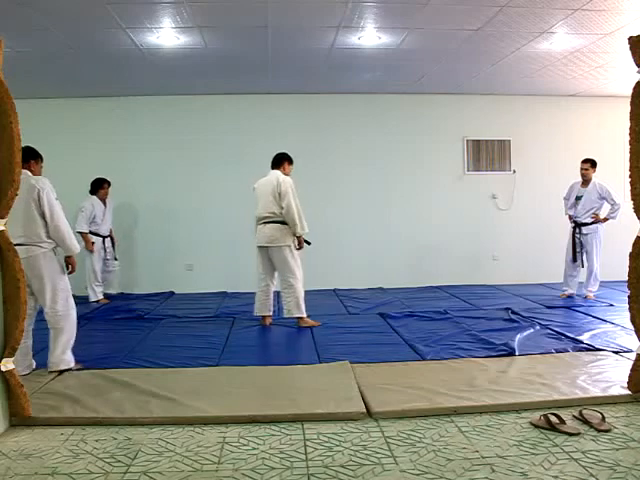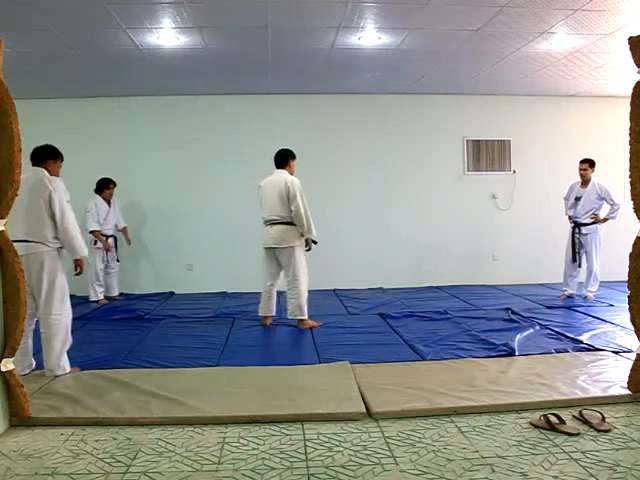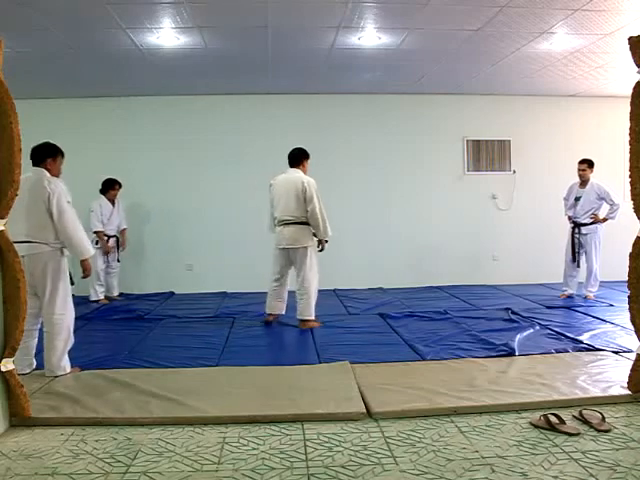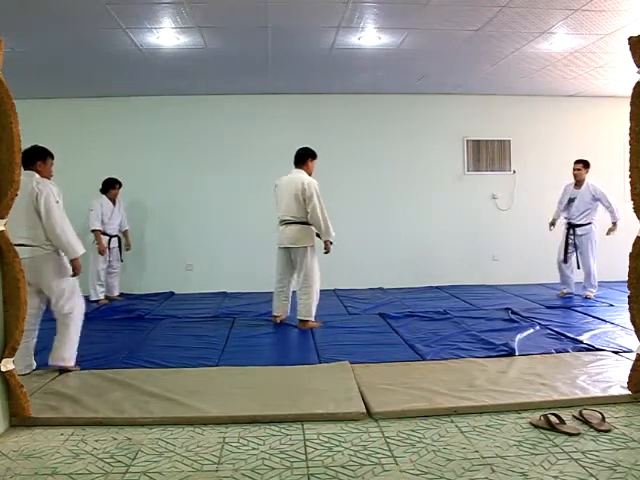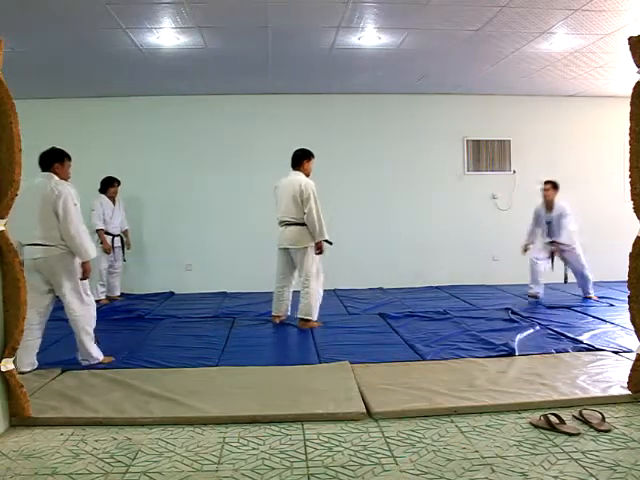
dt=0.4s
person 1, frame 1
right shoulder: (39, 184)
left elbow: (4, 223)
right elbow: (56, 220)
right wrist: (70, 251)
right hip: (38, 255)
right knee: (61, 308)
left ankle: (20, 364)
right ankle: (60, 360)
person 1, frame 2
right shoulder: (52, 185)
left elbow: (7, 220)
right elbow: (66, 223)
left wrist: (14, 247)
right wrist: (78, 255)
left hip: (15, 254)
right hip: (43, 253)
right knee: (54, 312)
left ankle: (21, 364)
right ankle: (57, 366)
person 1, frame 3
left shoulder: (18, 185)
right shoulder: (53, 186)
left elbow: (10, 222)
right elbow: (68, 224)
left wrist: (17, 248)
right wrist: (83, 256)
left hip: (19, 254)
right hip: (46, 254)
left knee: (27, 312)
right knee: (57, 312)
left ankle: (21, 364)
right ankle: (57, 366)
person 1, frame 4
right shoulder: (44, 187)
left elbow: (8, 226)
right elbow: (58, 225)
right wrist: (74, 255)
left hip: (18, 257)
right hip: (44, 255)
left knee: (26, 313)
right knee: (71, 305)
left ankle: (21, 364)
right ankle: (63, 358)
person 1, frame 5
left shoulder: (28, 190)
right shoulder: (63, 190)
left elbow: (19, 227)
right elbow: (73, 228)
left wrist: (23, 256)
right wrist: (86, 258)
left hip: (32, 256)
right hip: (59, 255)
left knee: (33, 311)
right knee: (81, 306)
left ankle: (24, 362)
right ankle: (90, 355)
person 2, frame 1
left shoulder: (259, 184)
right shoulder: (283, 180)
right elbow: (291, 209)
right wrist: (299, 233)
left hip: (262, 233)
right hip: (279, 233)
left knee: (265, 278)
right knee: (291, 276)
left ankle: (265, 316)
right ankle: (301, 317)
person 2, frame 2
left shoulder: (264, 183)
right shoulder: (292, 181)
right elbow: (300, 211)
right wrist: (308, 235)
left hip: (270, 234)
right hip: (288, 234)
left knee: (270, 277)
right knee: (297, 278)
left ankle: (267, 315)
right ankle: (302, 318)
person 2, frame 3
left shoulder: (275, 181)
right shoulder: (307, 182)
left elbow: (273, 210)
right elbow: (315, 212)
right wrist: (322, 235)
left hip: (282, 233)
right hip: (301, 234)
left knee: (279, 276)
right knee: (306, 278)
left ankle: (271, 313)
right ankle: (305, 319)
person 2, frame 4
left shoulder: (281, 182)
right shoulder: (309, 182)
right elbow: (316, 213)
right wrist: (326, 238)
left hip: (284, 233)
right hip: (302, 234)
left knee: (283, 277)
right knee: (307, 278)
left ankle: (279, 313)
right ankle: (304, 319)
person 2, frame 5
left shoulder: (281, 184)
right shoulder: (306, 183)
right elbow: (313, 214)
right wrist: (320, 238)
left hip: (285, 234)
right hip: (302, 234)
left knee: (284, 276)
right knee: (311, 277)
left ankle: (278, 313)
right ankle: (305, 317)
person 3, frame 1
left shoulder: (600, 188)
right shoulder: (574, 186)
left elbow: (616, 204)
right elbow: (566, 199)
left wrist: (605, 219)
right wrist: (569, 213)
left hip: (592, 230)
right hip: (576, 229)
left knee: (592, 262)
right knee: (571, 260)
left ankle: (590, 291)
right ankle: (569, 290)
person 3, frame 2
left shoulder: (599, 188)
right shoulder: (574, 187)
left elbow: (616, 204)
right elbow: (567, 200)
left wrist: (605, 219)
right wrist: (569, 214)
left hip: (591, 230)
right hip: (576, 229)
left knee: (592, 262)
right knee: (571, 260)
left ankle: (590, 291)
right ankle: (569, 290)
person 3, frame 3
left shoulder: (598, 188)
right shoulder: (573, 187)
left elbow: (615, 204)
right elbow: (566, 200)
left wrist: (604, 219)
right wrist: (568, 214)
left hip: (591, 230)
right hip: (575, 229)
left knee: (592, 262)
right knee: (570, 260)
left ankle: (590, 291)
right ankle: (569, 290)
person 3, frame 4
left shoulder: (593, 189)
right shoulder: (568, 188)
left elbow: (609, 205)
right elbow: (561, 205)
left wrist: (614, 224)
right wrist: (554, 219)
left hip: (585, 230)
right hip: (570, 230)
left knee: (588, 263)
right knee: (563, 260)
left ankle: (589, 291)
right ankle: (568, 288)
person 3, frame 5
left shoulder: (563, 209)
right shoulder: (539, 210)
left elbow: (567, 229)
right elbow: (534, 227)
left wrist: (560, 246)
right wrist: (529, 243)
left hip: (567, 243)
right hip: (549, 243)
left knee: (581, 269)
right knee: (535, 259)
left ankle: (588, 292)
right ankle: (536, 291)
person 4, frame 1
left shoulder: (108, 203)
right shoulder: (89, 204)
right elbow: (82, 225)
left wrist: (112, 237)
right wrist: (88, 243)
left hip: (107, 240)
right hip: (95, 241)
left knee: (111, 266)
right knee: (95, 269)
left ankle: (106, 291)
right ankle: (97, 296)
person 4, frame 2
left shoulder: (113, 203)
right shoulder: (94, 204)
left elbow: (120, 221)
right elbow: (92, 226)
left wrist: (126, 235)
right wrist: (103, 242)
left hip: (112, 240)
right hip: (99, 241)
left knee: (112, 268)
right knee: (98, 269)
left ankle: (112, 293)
right ankle: (97, 296)
person 4, frame 3
left shoulder: (118, 204)
right shoulder: (97, 204)
left elbow: (122, 224)
right elbow: (97, 227)
left wrist: (123, 238)
right wrist: (104, 243)
left hip: (114, 240)
right hip: (101, 241)
left knee: (114, 268)
right knee: (99, 269)
left ankle: (112, 293)
right ankle: (98, 296)
person 4, frame 4
left shoulder: (119, 204)
right shoulder: (98, 203)
left elbow: (123, 224)
right elbow: (95, 226)
left wrist: (127, 240)
right wrist: (100, 243)
left hip: (115, 241)
right hip: (103, 240)
left knee: (115, 268)
right knee: (100, 268)
left ankle: (112, 293)
right ankle: (98, 296)
person 4, frame 5
left shoulder: (119, 203)
right shoulder: (99, 202)
left elbow: (123, 222)
right elbow: (98, 225)
left wrist: (127, 238)
right wrist: (105, 242)
left hip: (118, 240)
right hip: (105, 240)
left knee: (116, 268)
right knee: (102, 268)
left ankle: (113, 293)
right ankle: (100, 296)
